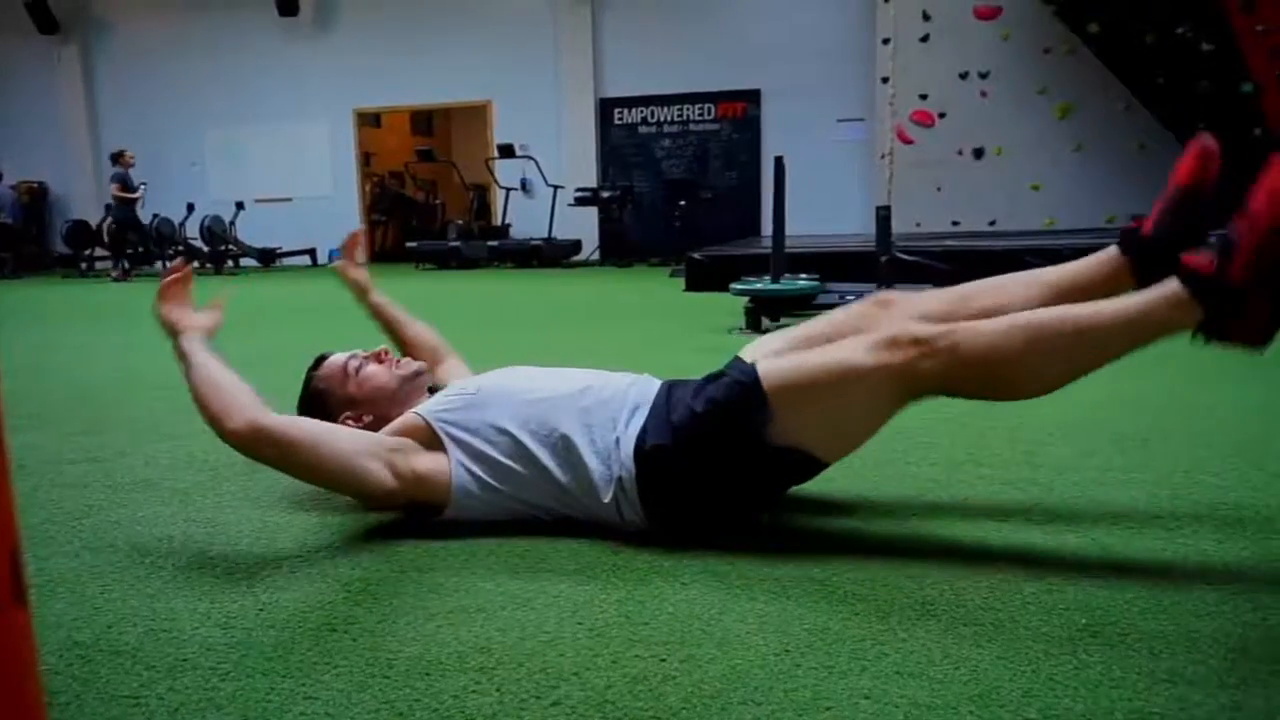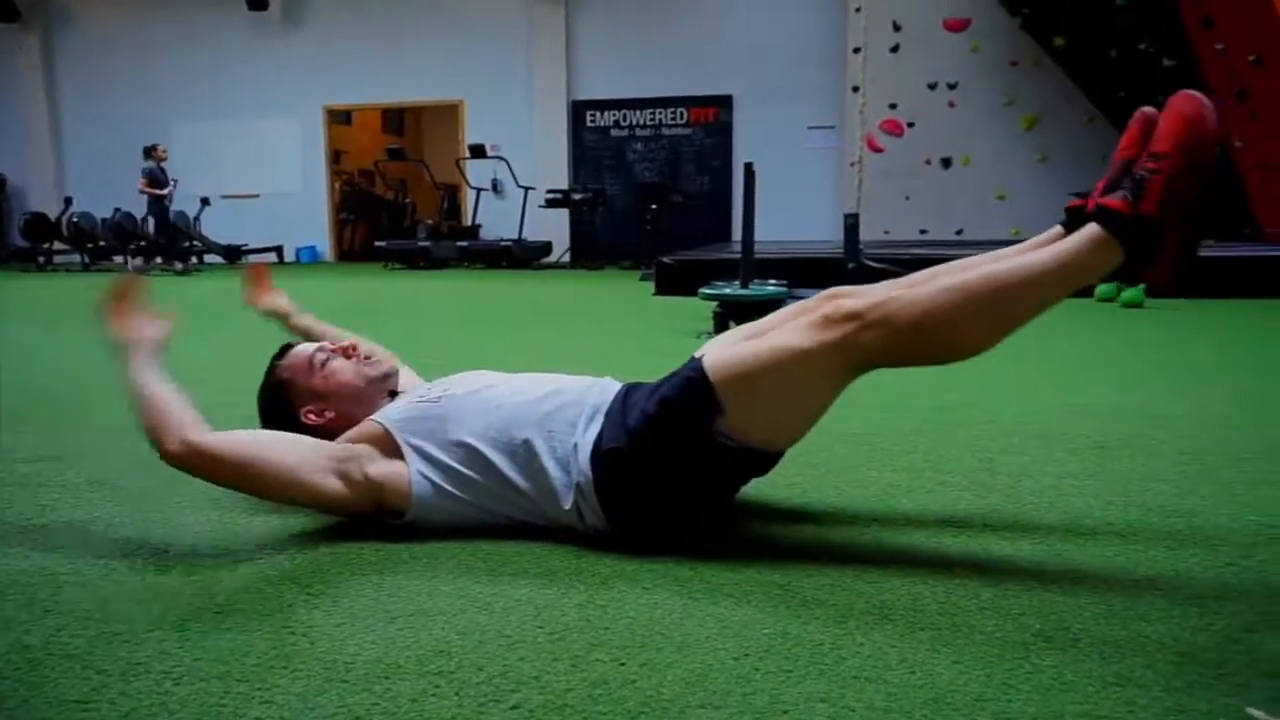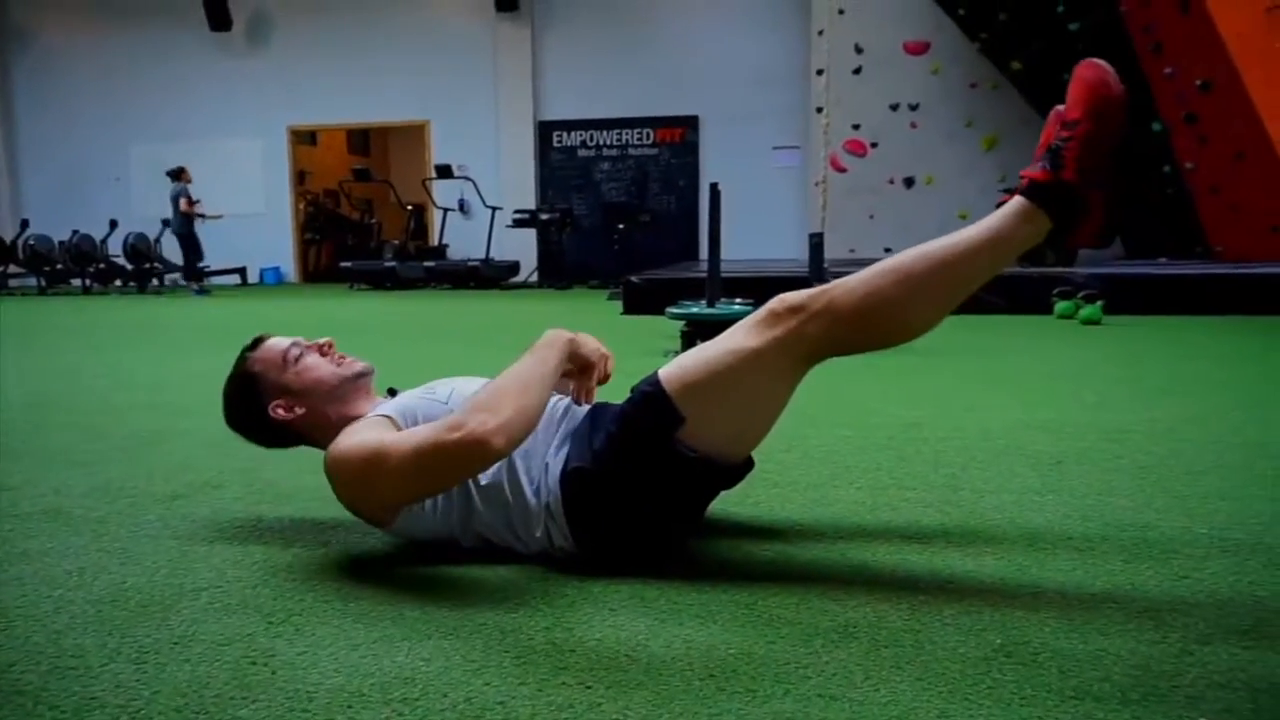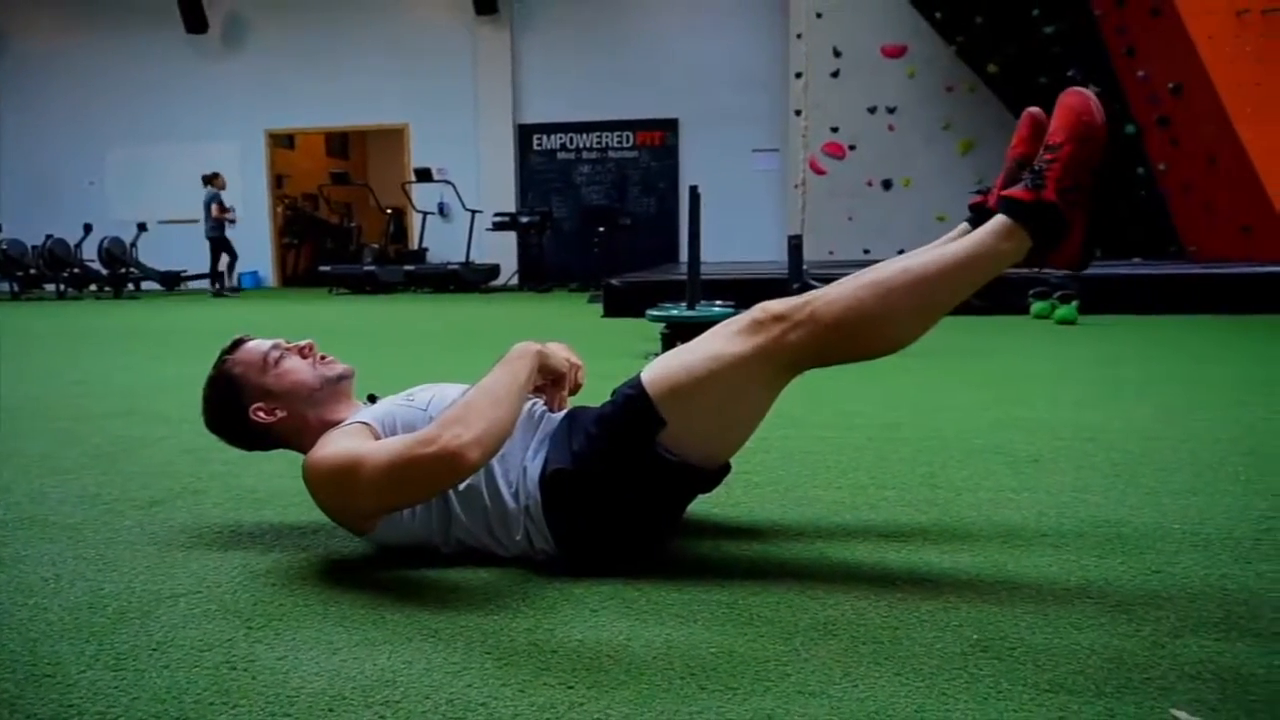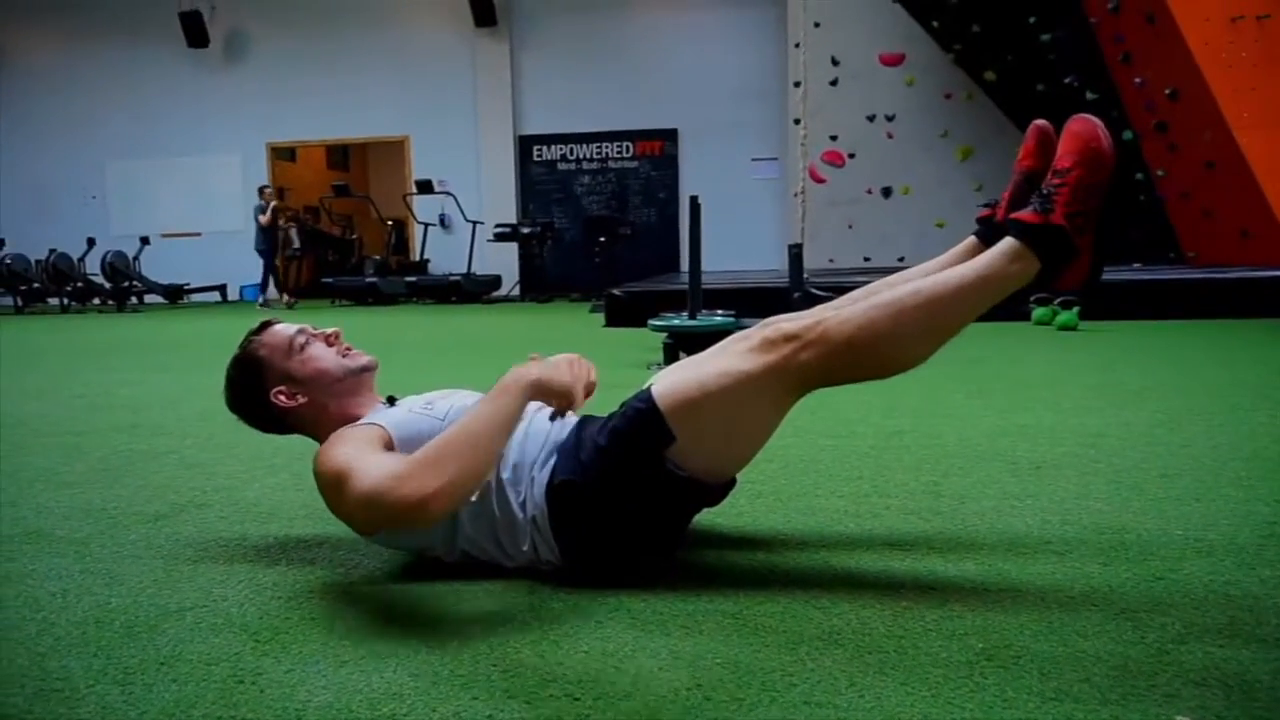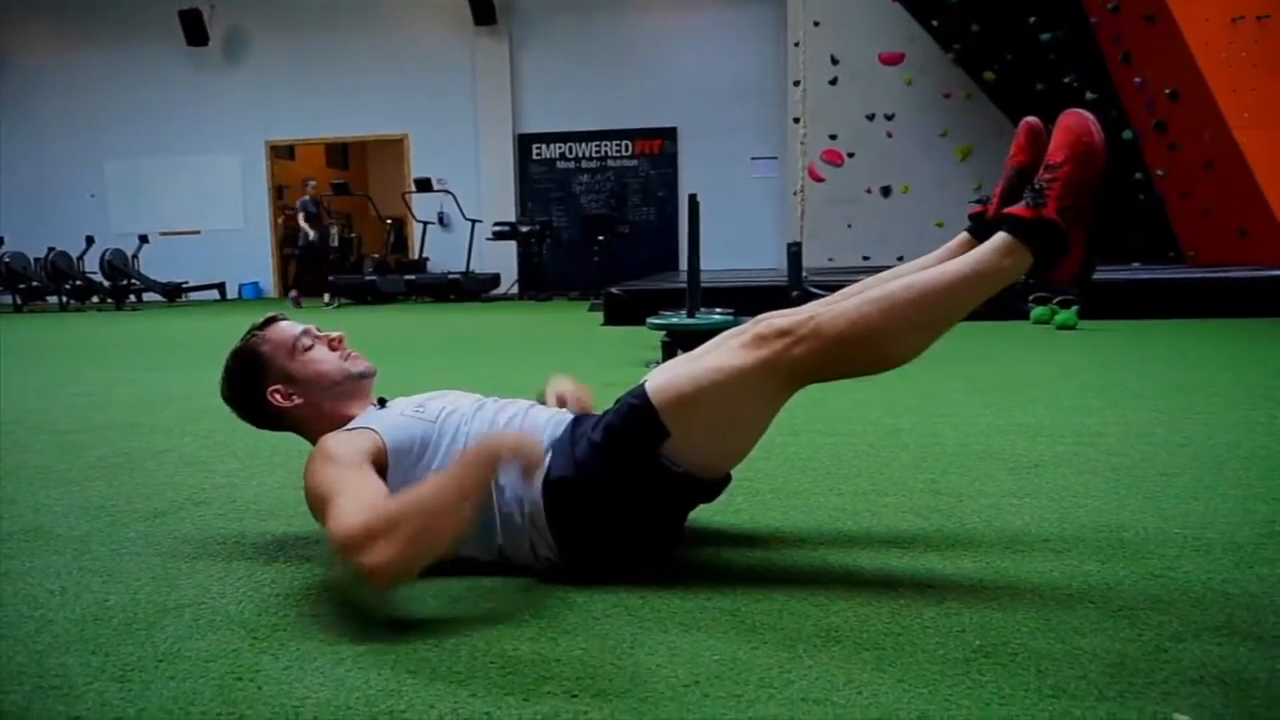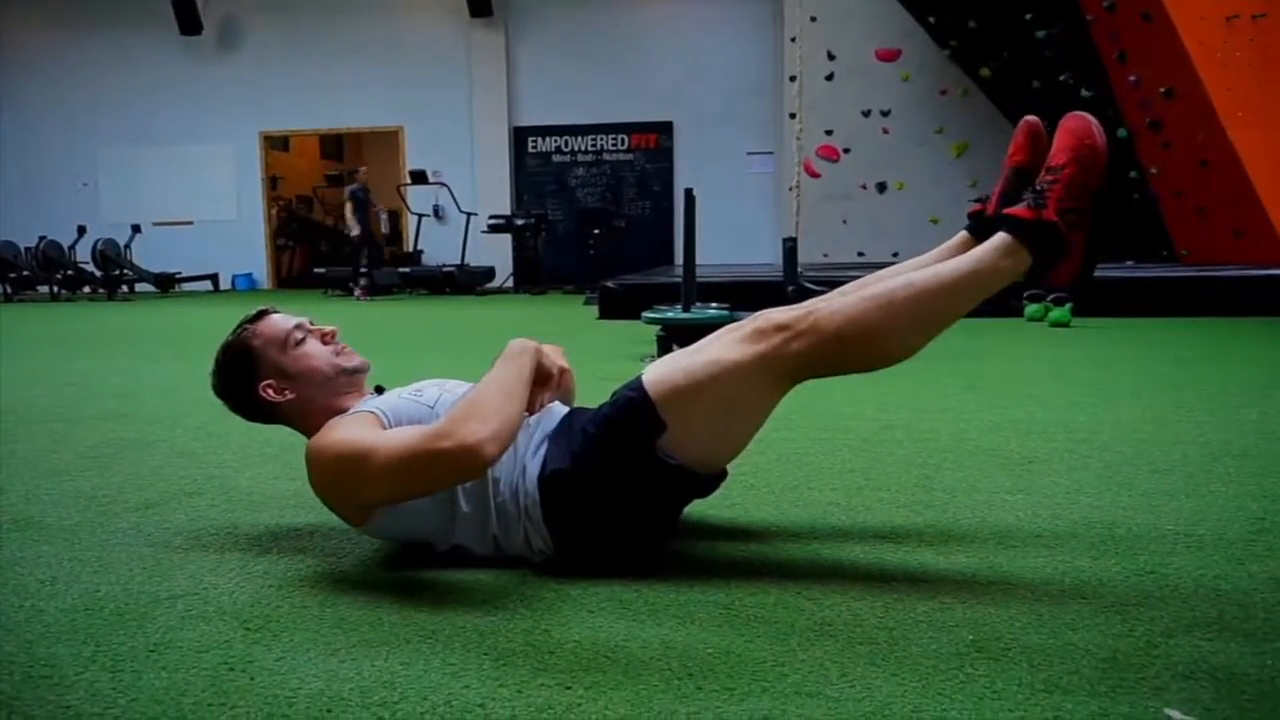
dt=0.7s
person 1, frame 1
left shoulder: (456, 406)
right shoulder: (400, 464)
left elbow: (435, 352)
right elbow: (256, 427)
left wrist: (368, 289)
right wrist: (196, 341)
left hip: (686, 420)
right hip: (677, 465)
left knee: (898, 312)
right knee: (918, 348)
left ankle: (1143, 257)
person 1, frame 2
left shoulder: (409, 412)
right shoulder: (360, 463)
left elbow: (367, 363)
right elbow: (197, 446)
left wrist: (287, 313)
right wrist: (142, 355)
left hip: (643, 428)
right hip: (637, 465)
left knee: (845, 306)
right knee: (855, 324)
left ankle: (1087, 231)
right ankle: (1113, 239)
person 1, frame 3
left shoulder: (395, 417)
right shoulder: (356, 458)
right elbow: (481, 439)
left wrist: (563, 365)
right wrist: (554, 344)
left hip: (614, 457)
right hip: (608, 486)
left knee: (803, 318)
right knee: (798, 319)
left ankle: (1030, 210)
right ankle: (1043, 206)
person 1, frame 4
left shoulder: (379, 420)
right shoulder: (335, 464)
right elbow: (458, 451)
left wrist: (540, 372)
right wrist: (523, 355)
left hip: (590, 453)
right hip: (586, 489)
left knee: (779, 322)
right knee: (784, 327)
left ankle: (995, 224)
right ankle: (1026, 225)
person 1, frame 5
left shoulder: (400, 417)
right shoulder: (343, 453)
right elbow: (425, 494)
left wrist: (557, 387)
right wrist: (519, 380)
left hip: (599, 468)
right hip: (591, 502)
left knee: (787, 333)
right knee: (794, 347)
left ankle: (997, 240)
right ankle: (1033, 250)
person 1, frame 6
left shoulder: (398, 422)
right shoulder: (340, 455)
right elbow: (377, 556)
left wrist: (556, 392)
right wrist: (493, 451)
left hip: (595, 458)
right hip: (591, 495)
left knee: (786, 329)
right knee: (788, 342)
left ankle: (991, 234)
right ankle: (1026, 244)
person 1, frame 7
left shoulder: (389, 410)
right shoulder: (338, 450)
right elbow: (470, 446)
left wrist: (548, 371)
right wrist: (517, 355)
left hip: (591, 459)
right hip: (583, 489)
left knee: (782, 327)
right knee: (785, 337)
left ankle: (991, 235)
right ankle: (1025, 244)
